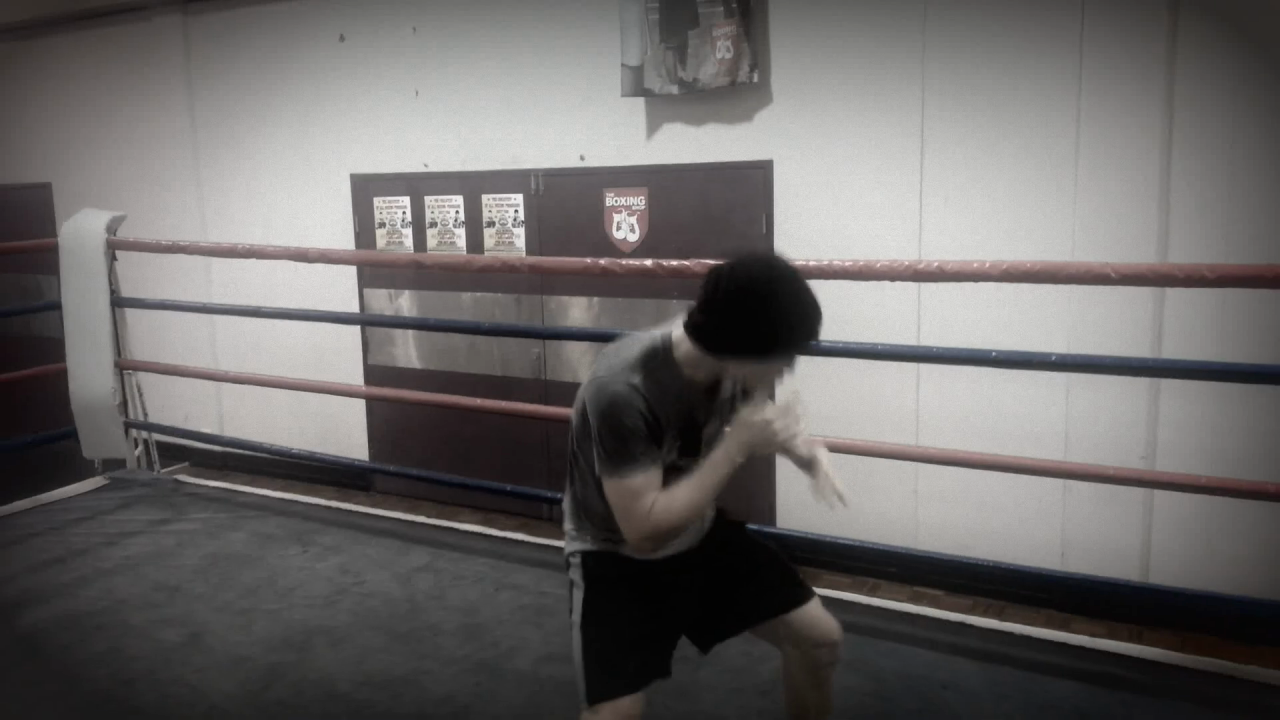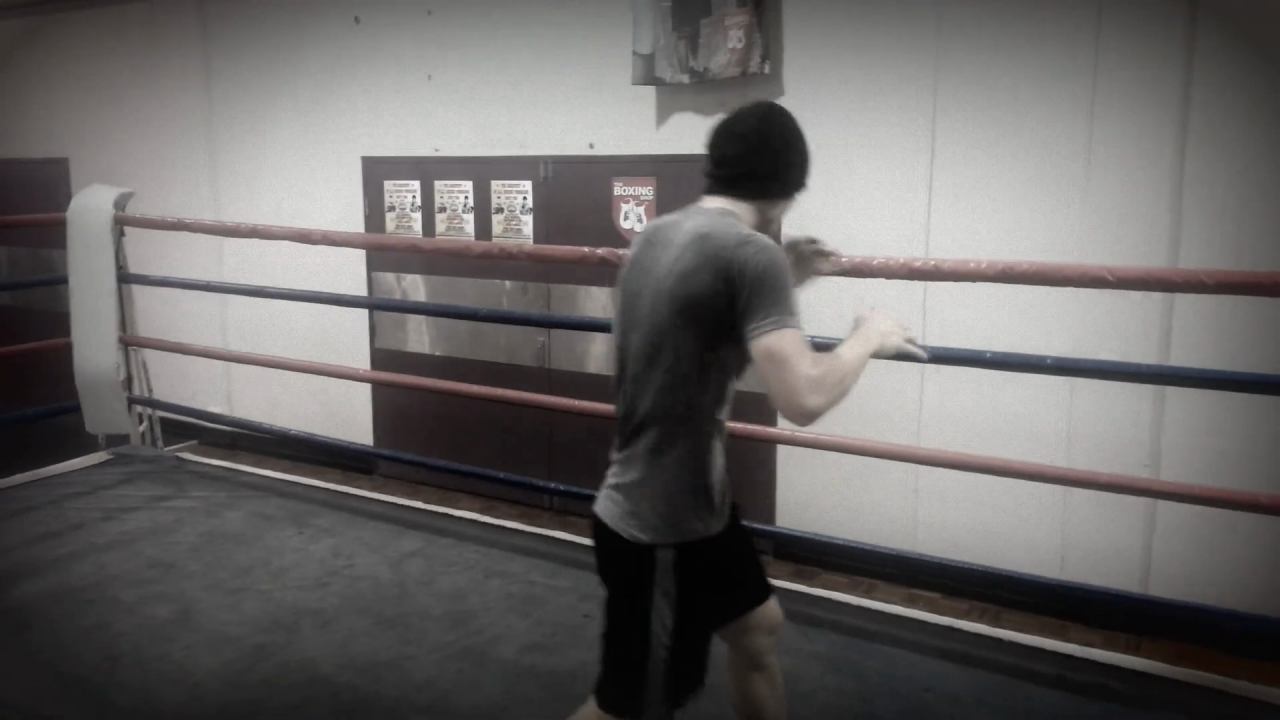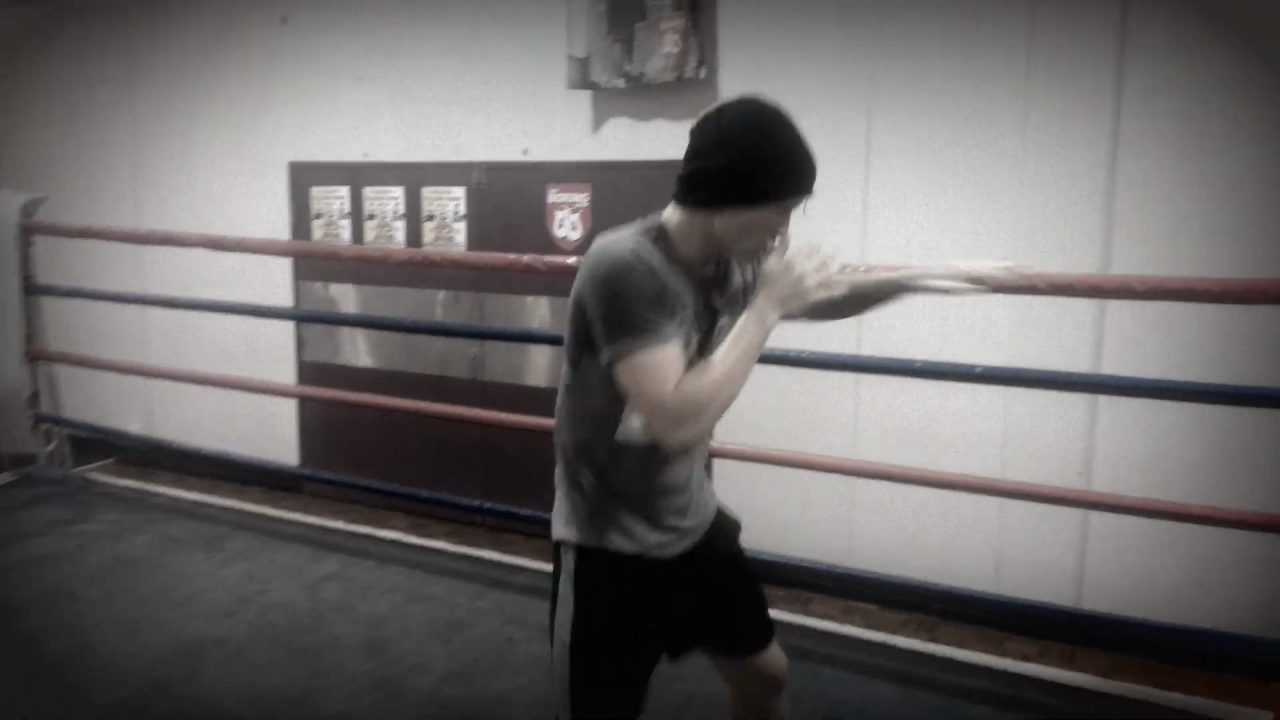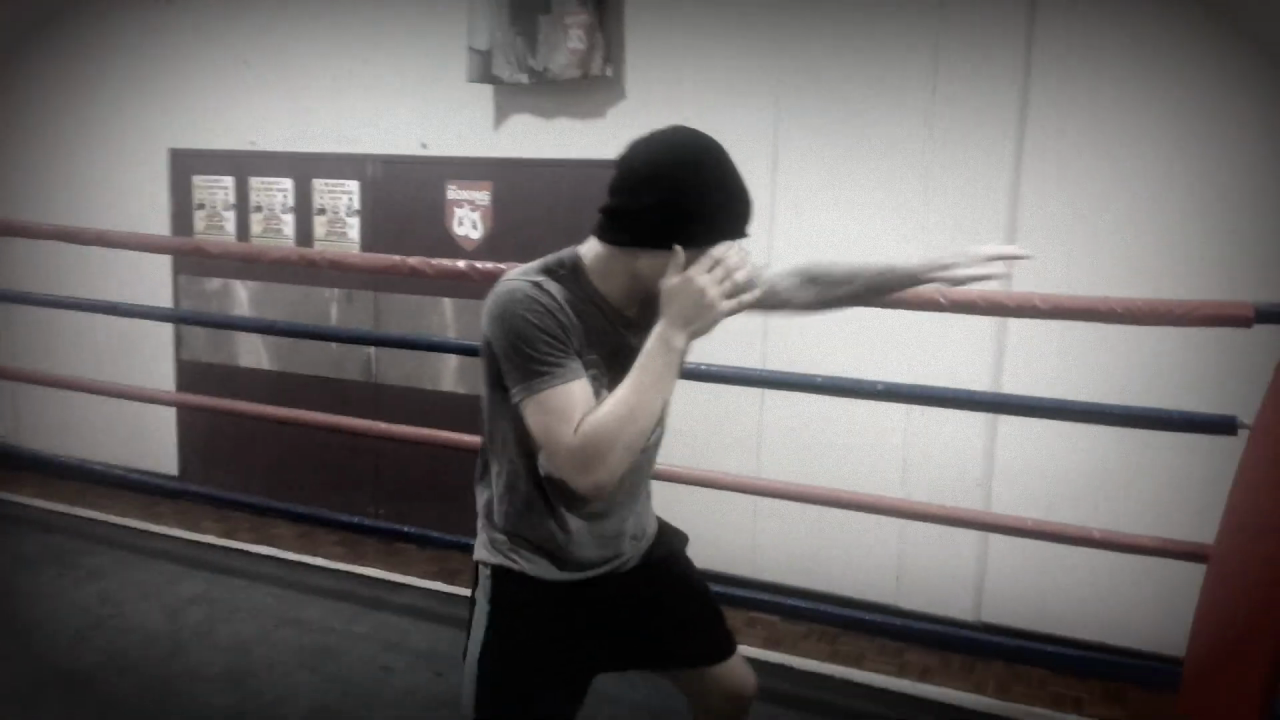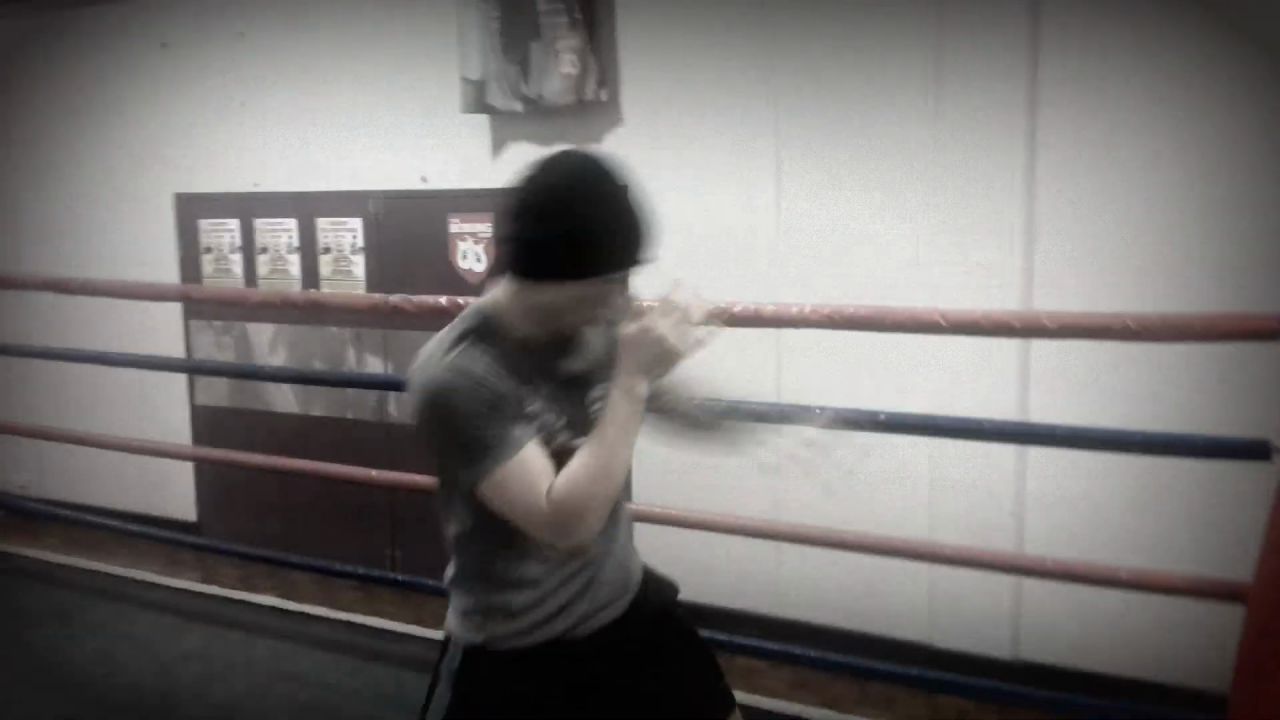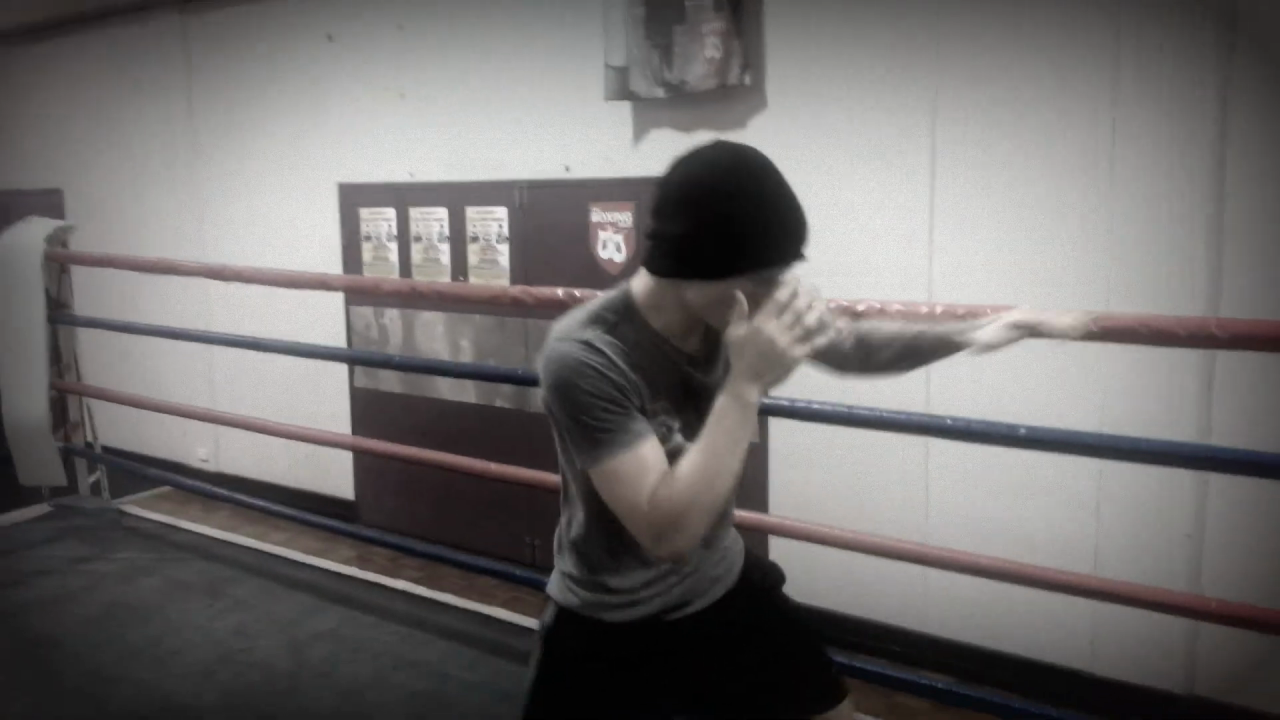
dt=0.5s
person 1, frame 1
right shoulder: (622, 390)
left elbow: (752, 422)
right elbow: (644, 530)
left wrist: (802, 450)
right wrist: (738, 444)
left hip: (699, 532)
right hip: (616, 555)
left knee: (819, 637)
person 1, frame 2
left shoulder: (662, 235)
right shoulder: (745, 252)
right elbow: (802, 399)
left wrist: (776, 289)
right wrist: (868, 338)
left hip: (687, 502)
right hip: (660, 521)
left knee: (759, 628)
person 1, frame 3
left shoulder: (733, 260)
right shoulder: (621, 267)
left elbow: (813, 308)
right elbow: (676, 422)
left wrist: (916, 279)
right wrist: (765, 306)
left hip: (692, 524)
right hip: (610, 546)
person 1, frame 4
left shoulder: (675, 282)
right shoulder: (529, 303)
left elbow: (798, 287)
right elbow: (589, 467)
left wrist: (939, 268)
right wrist: (675, 330)
left hip: (633, 548)
right hip: (535, 575)
person 1, frame 5
left shoulder: (599, 325)
right shoulder: (453, 377)
right elbow: (567, 526)
right wrist: (636, 379)
left hip: (622, 602)
right hip: (513, 642)
person 1, frame 6
left shoulder: (743, 304)
right shoulder: (583, 356)
left elbow: (850, 347)
right elbow: (668, 530)
left wrist: (972, 333)
right wrist: (747, 383)
left hip: (718, 586)
right hip: (606, 620)
